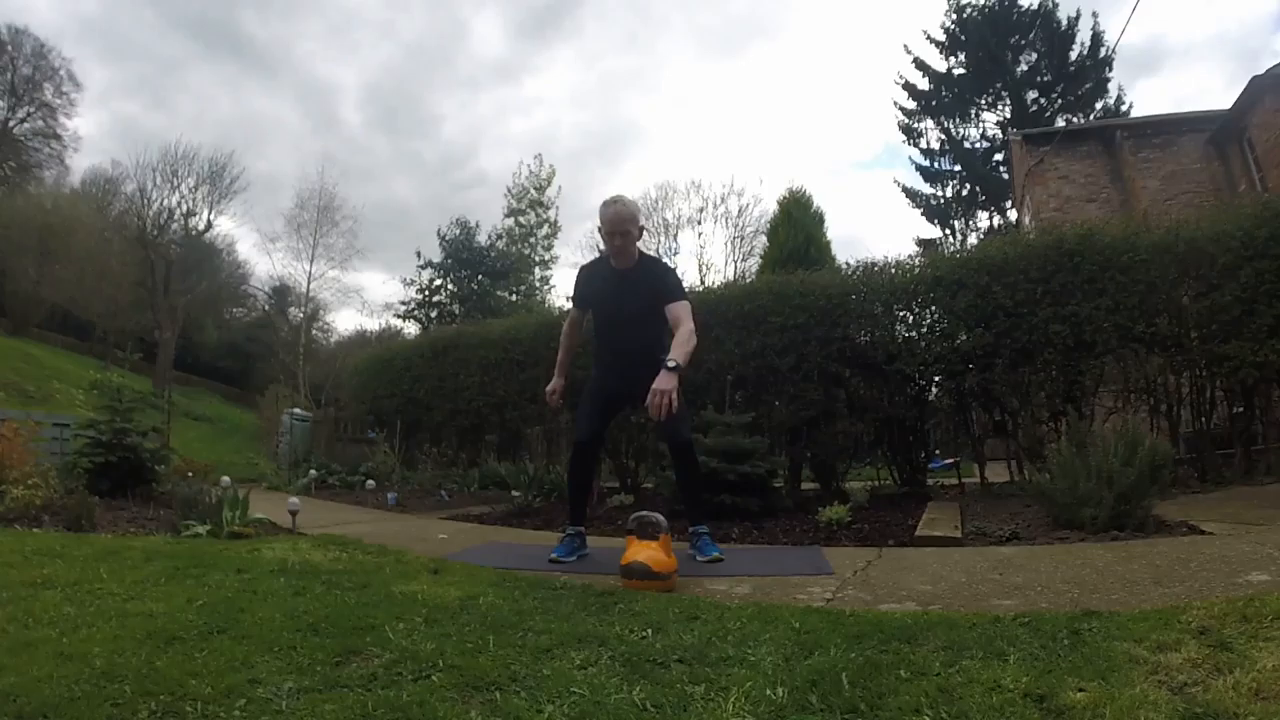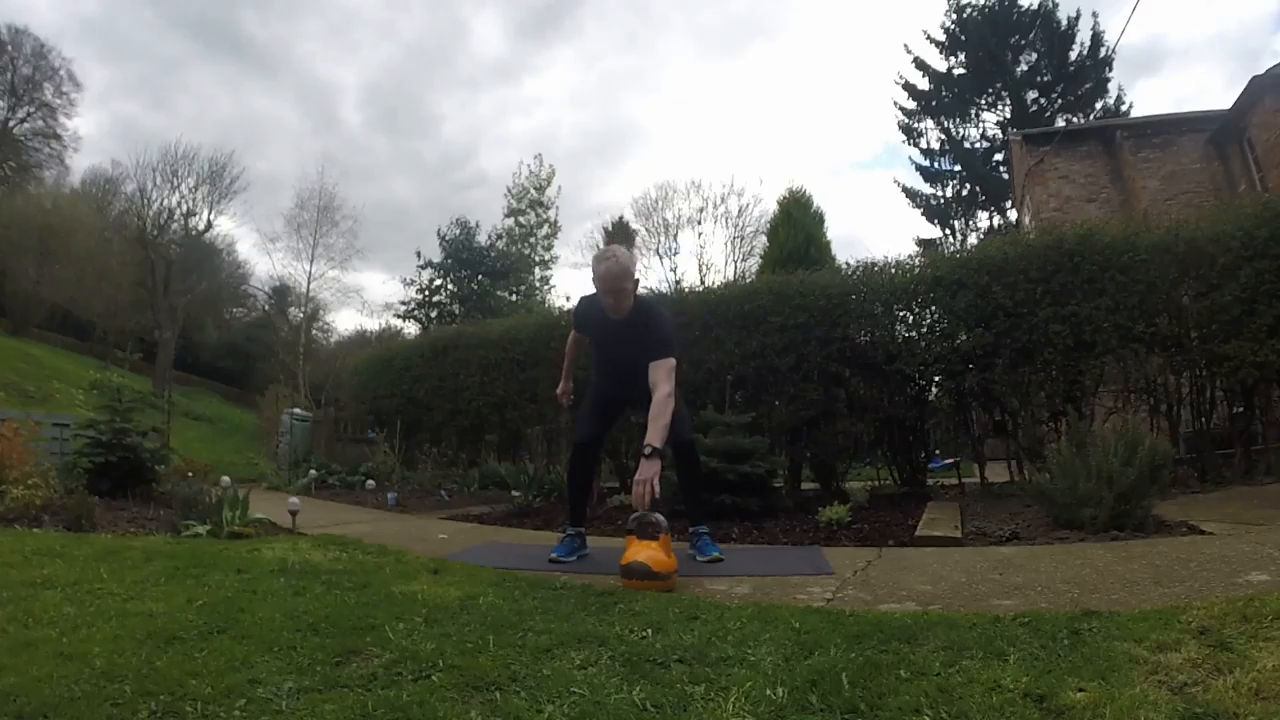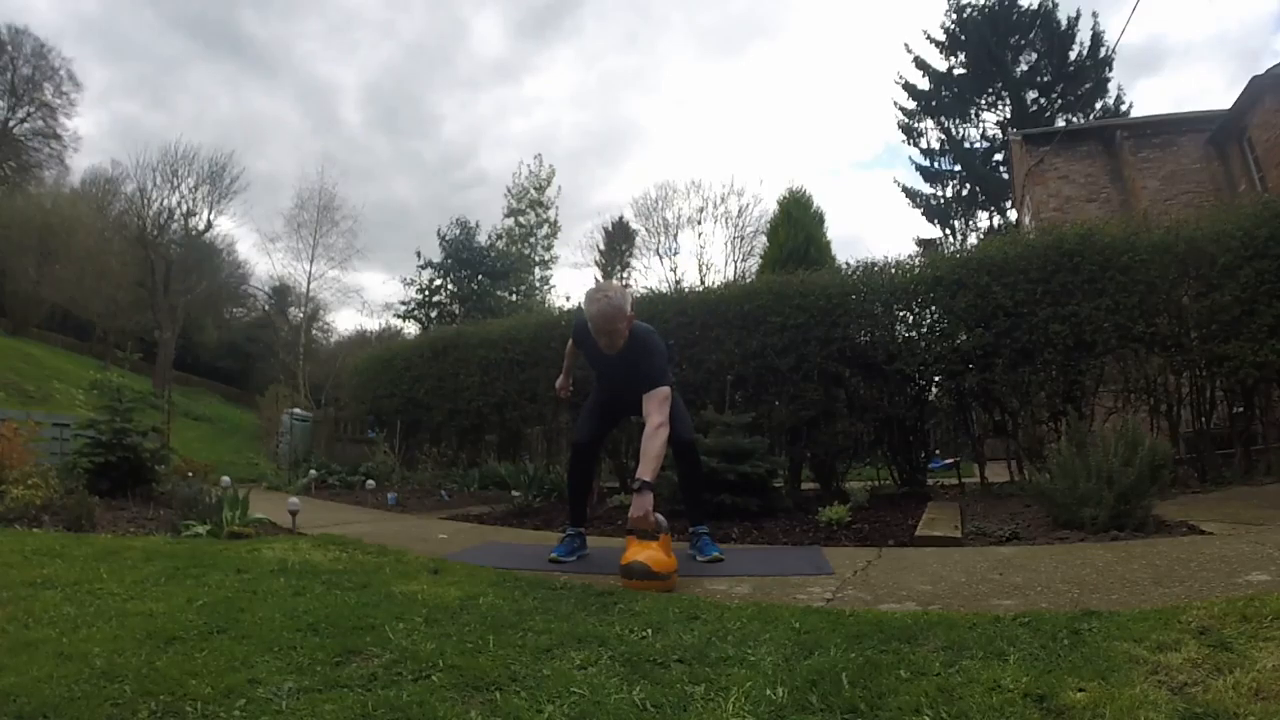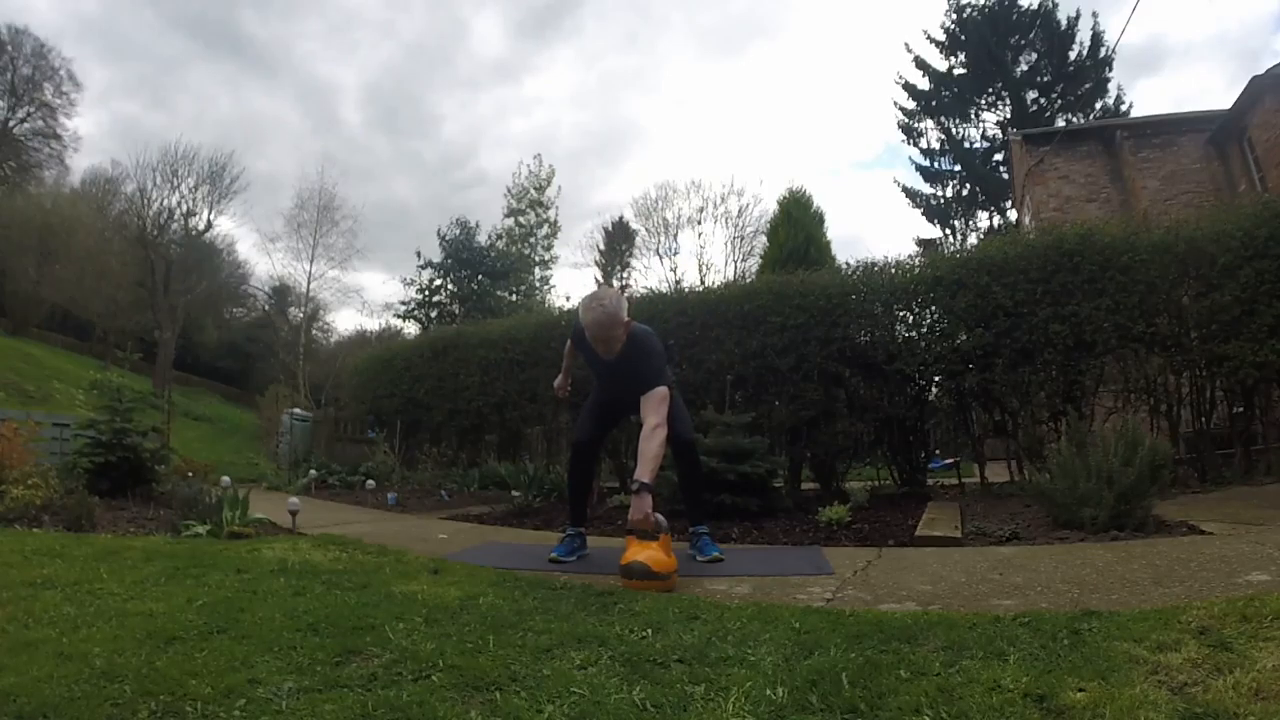
dt=0.2s
person 1, frame 1
left shoulder: (660, 274)
right shoulder: (590, 275)
left elbow: (686, 329)
right elbow: (573, 322)
left wrist: (671, 369)
right wrist: (559, 375)
left hip: (656, 376)
right hip: (606, 378)
left knee: (681, 441)
right knee: (583, 443)
left ankle: (699, 532)
right ankle: (575, 533)
person 1, frame 2
left shoulder: (654, 319)
right shoulder: (587, 310)
left elbow: (663, 390)
right elbow: (576, 339)
left wrist: (650, 455)
right wrist: (566, 378)
left hip: (650, 383)
right hip: (607, 388)
left knee: (683, 442)
right knee: (582, 443)
left ankle: (698, 533)
right ankle: (575, 534)
person 1, frame 3
left shoulder: (649, 345)
right shoulder: (583, 329)
left elbow: (657, 423)
left wrist: (643, 488)
right wrist: (565, 376)
left hip: (654, 392)
right hip: (608, 393)
left knee: (685, 443)
right knee: (582, 445)
left ankle: (699, 533)
right ankle: (575, 534)
person 1, frame 4
left shoulder: (647, 346)
right shoulder: (583, 332)
left elbow: (655, 424)
left wrist: (642, 488)
right wrist: (564, 375)
left hip: (654, 391)
right hip: (608, 391)
left knee: (685, 441)
right knee: (582, 443)
left ankle: (699, 532)
right ankle: (576, 533)
